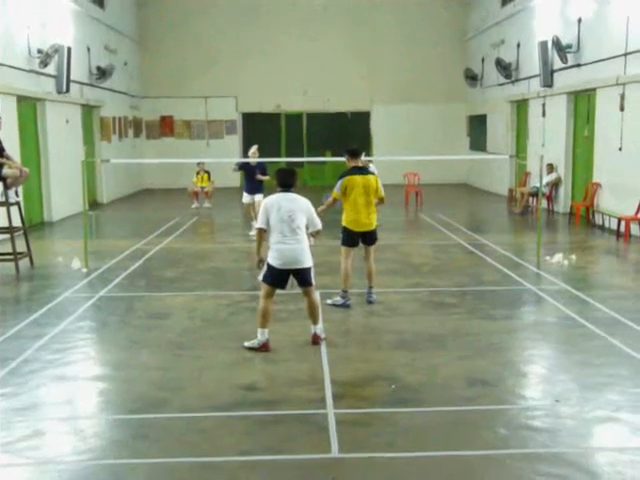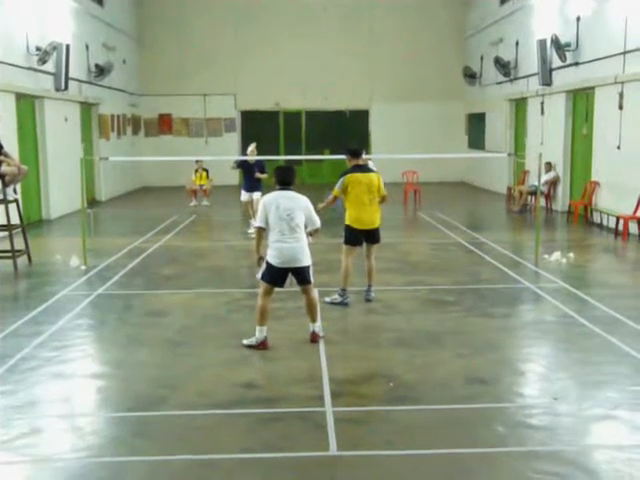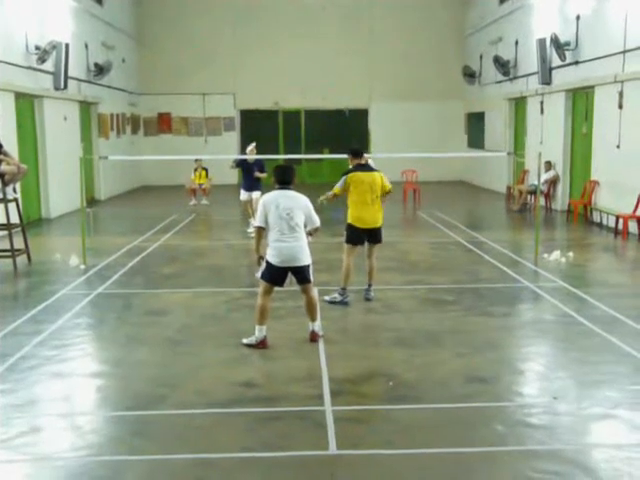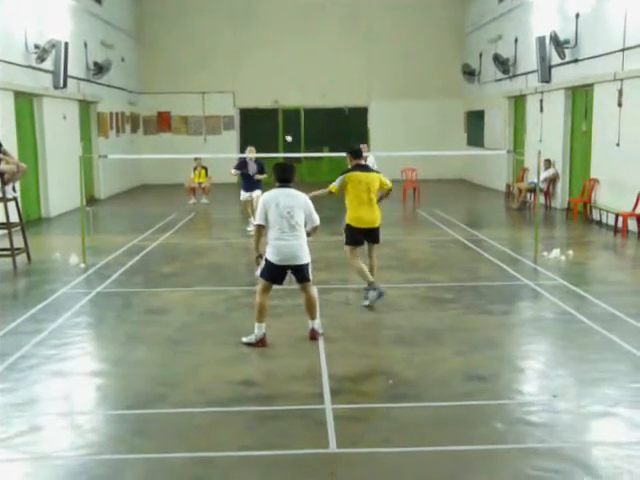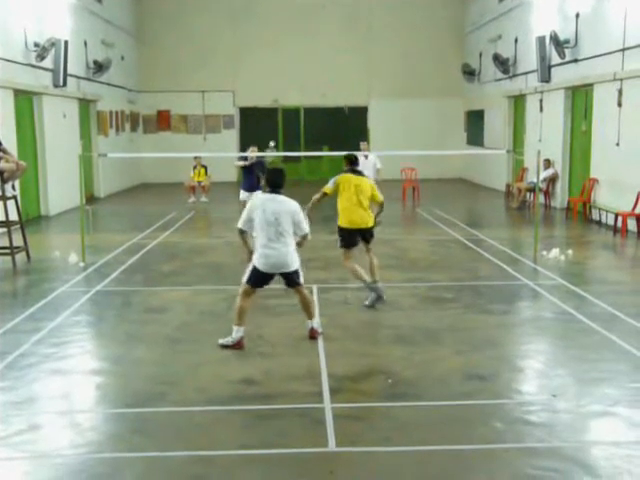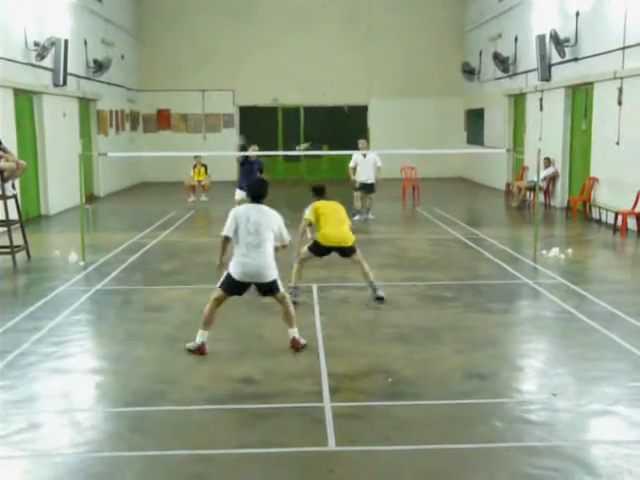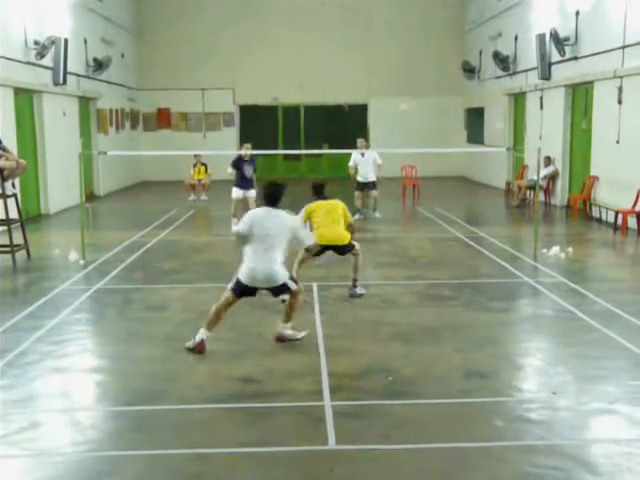
dt=0.3s
person 1, frame 1
left shoulder: (269, 201)
right shoulder: (304, 202)
left elbow: (261, 230)
right elbow: (317, 229)
left wrist: (258, 253)
left hip: (278, 256)
right hip: (301, 256)
left knee: (266, 296)
right knee: (310, 293)
left ankle: (262, 339)
right ankle: (317, 333)
person 1, frame 2
left shoulder: (267, 200)
right shoulder: (303, 200)
left elbow: (260, 228)
right elbow: (316, 227)
left wrist: (258, 251)
left hip: (276, 254)
right hip: (300, 254)
left knee: (264, 294)
right knee: (309, 291)
left ankle: (260, 337)
right ankle: (316, 331)
person 1, frame 3
left shoulder: (267, 199)
right shoulder: (302, 199)
left elbow: (260, 228)
right elbow: (315, 227)
left wrist: (257, 251)
left hip: (276, 254)
right hip: (300, 253)
left knee: (264, 293)
right knee: (308, 290)
left ankle: (260, 336)
right ankle: (315, 330)
person 1, frame 4
left shoulder: (267, 197)
right shoulder: (302, 197)
left elbow: (259, 226)
right elbow: (315, 225)
left wrist: (257, 249)
left hip: (276, 252)
right hip: (299, 252)
left knee: (262, 291)
right knee: (308, 289)
left ankle: (259, 335)
right ankle: (315, 328)
person 1, frame 5
left shoulder: (255, 202)
right shoulder: (292, 205)
left elbow: (241, 229)
right elbow: (304, 234)
left wrist: (247, 247)
right wrist: (298, 243)
left hip: (263, 259)
right hip: (287, 259)
left knee: (244, 295)
right knee: (301, 291)
left ankle: (237, 337)
right ankle: (313, 327)
person 1, frame 6
left shoulder: (238, 211)
right shoulder: (274, 216)
left elbow: (226, 237)
right elbow: (285, 243)
left wrist: (221, 258)
left hip: (240, 268)
right hip: (265, 269)
left knee: (216, 301)
right knee: (284, 300)
left ankle: (200, 342)
right ankle: (295, 338)
person 1, frame 7
left shoulder: (254, 214)
right shoulder: (291, 220)
left elbow: (239, 233)
right elbow: (310, 244)
left hip: (250, 273)
right hip: (273, 272)
left knee: (225, 302)
right knee: (296, 292)
left ankle: (201, 339)
right ankle: (284, 330)
person 2, frame 1
left shoulder: (346, 177)
right shoulder: (373, 176)
left elbow: (334, 199)
right elbow: (381, 200)
left wrist: (322, 209)
left hip: (351, 224)
right hip: (370, 223)
left knee: (346, 259)
right knee: (369, 258)
left ankle: (344, 297)
right ankle: (370, 293)
person 2, frame 2
left shoulder: (348, 175)
right shoulder: (375, 175)
left elbow: (334, 197)
right elbow: (383, 198)
left wrist: (322, 206)
left hip: (354, 222)
right hip: (373, 222)
left knee: (347, 257)
right knee: (370, 257)
left ankle: (343, 295)
right ankle: (369, 291)
person 2, frame 3
left shoulder: (350, 175)
right shoulder: (377, 174)
left elbow: (334, 194)
right elbow: (388, 190)
left wrist: (323, 198)
left hip: (357, 221)
right hip: (375, 221)
left knee: (347, 256)
right knee: (371, 256)
left ankle: (342, 293)
right ankle: (369, 290)
person 2, frame 4
left shoulder: (348, 175)
right shoulder: (375, 175)
left elbow: (329, 191)
right elbow: (389, 188)
left wrist: (312, 194)
left hip: (355, 221)
right hip: (374, 220)
left knee: (353, 258)
right knee: (371, 254)
left ankle: (374, 288)
right ankle: (370, 289)
person 2, frame 5
left shoulder: (340, 178)
right shoulder: (369, 181)
left elbow: (321, 195)
right elbow: (381, 204)
left wrist: (307, 210)
right wrist: (374, 218)
left hip: (347, 223)
right hip: (366, 222)
left knee: (348, 261)
right knee: (370, 251)
left ankle: (373, 288)
right ankle: (376, 286)
person 2, frame 6
left shoulder: (314, 206)
right shoulder: (339, 206)
left elbow: (304, 225)
right elbow: (348, 225)
left wrist: (298, 244)
left hip: (325, 239)
right hip: (345, 238)
left knee: (300, 259)
right knee: (360, 261)
left ankle: (293, 293)
right ankle: (375, 290)
person 2, frame 7
left shoulder: (310, 207)
right shoulder: (339, 204)
right elbow: (351, 225)
left hip: (319, 240)
right hip: (340, 240)
left knee: (299, 261)
right knee: (357, 250)
right ankle: (354, 287)
